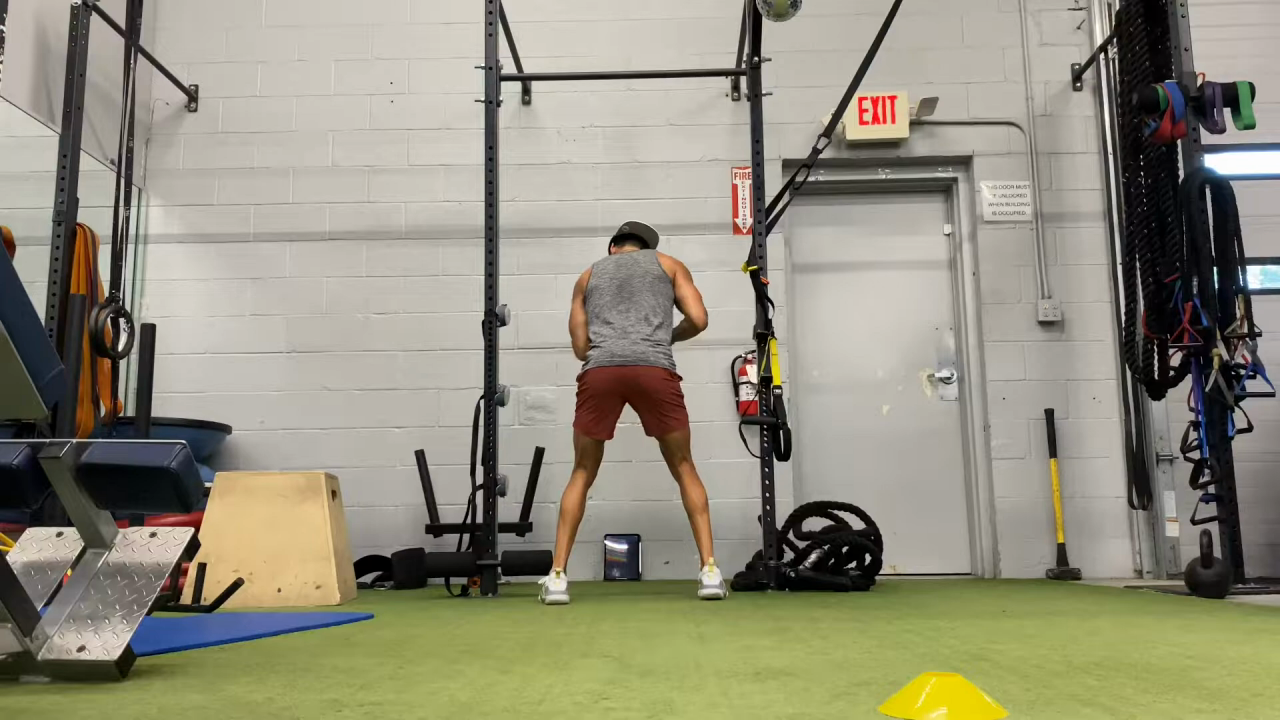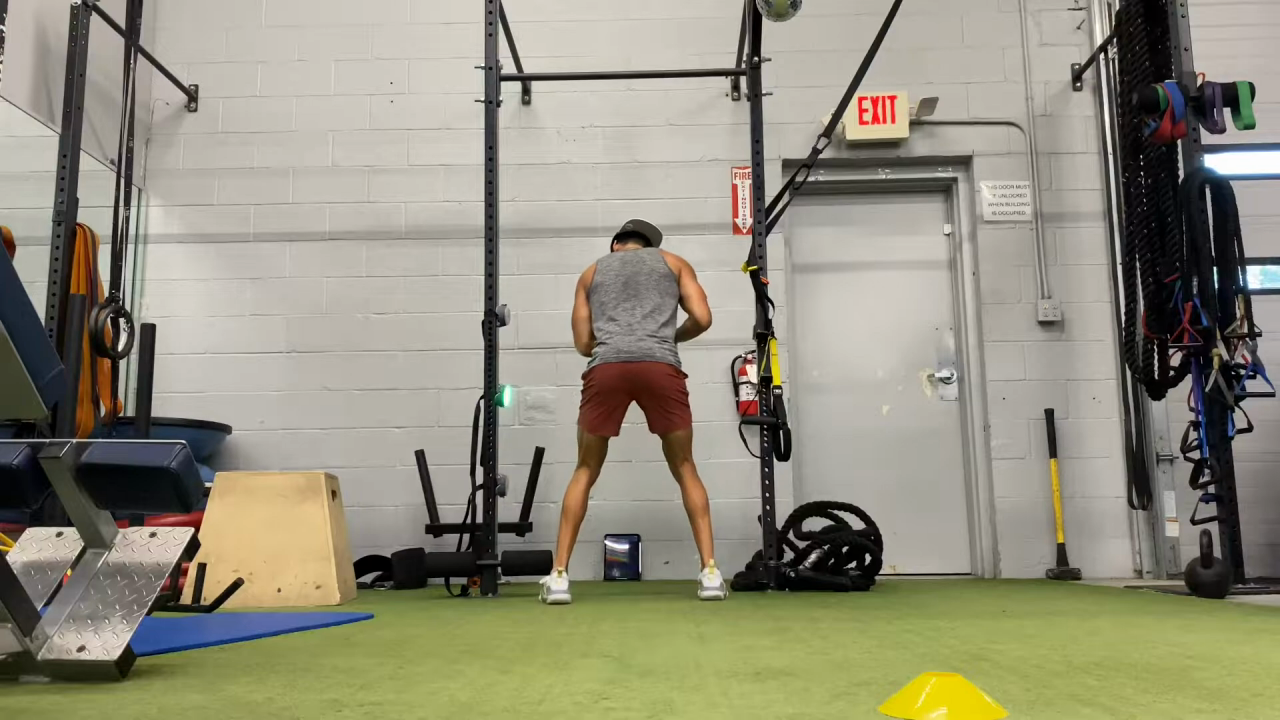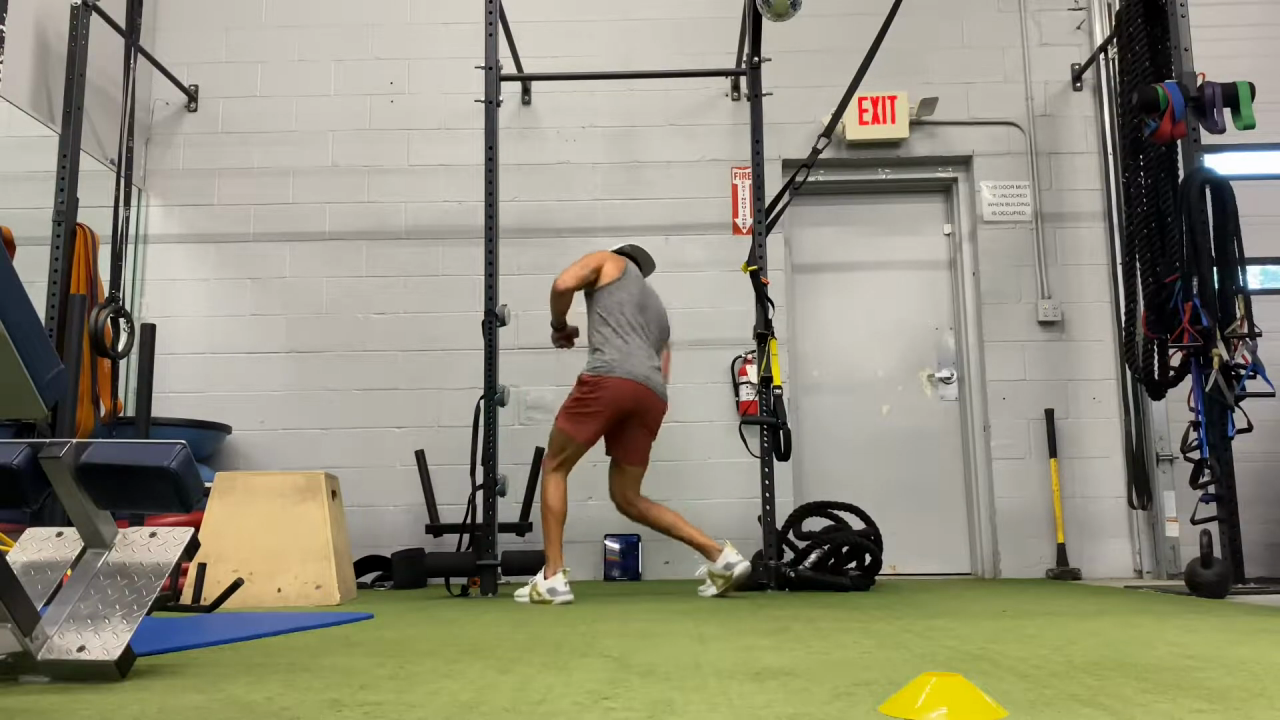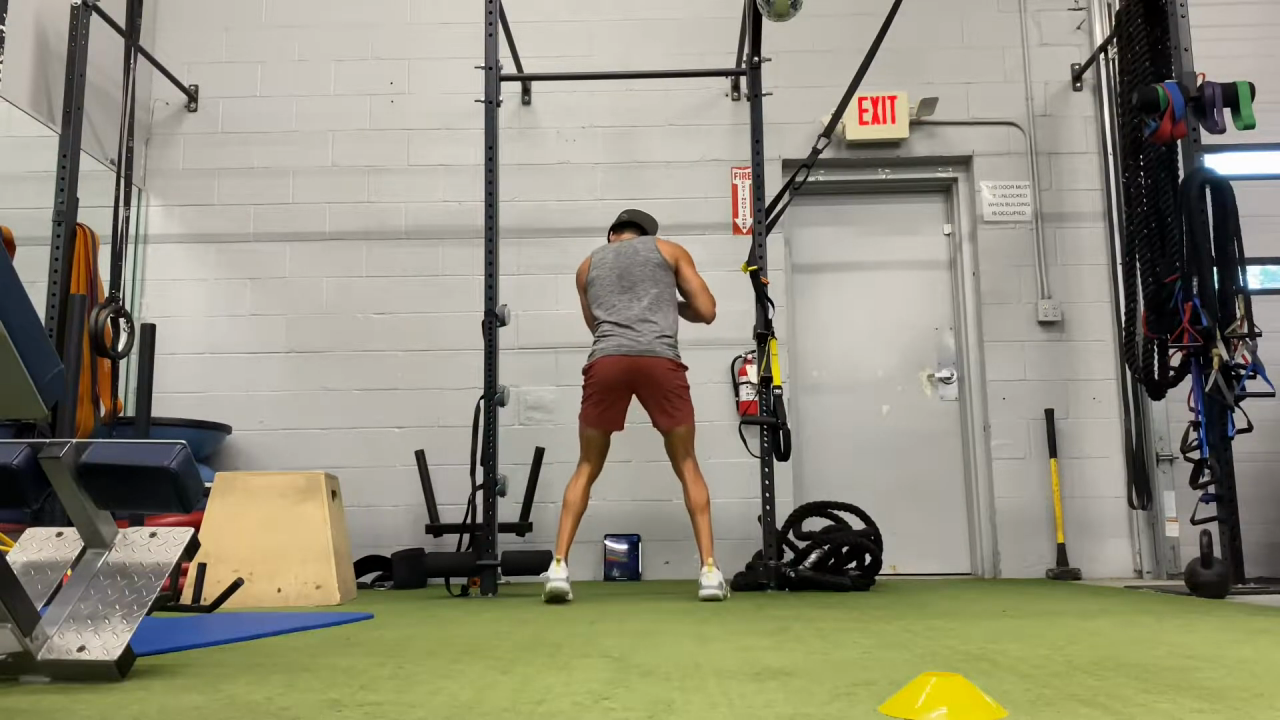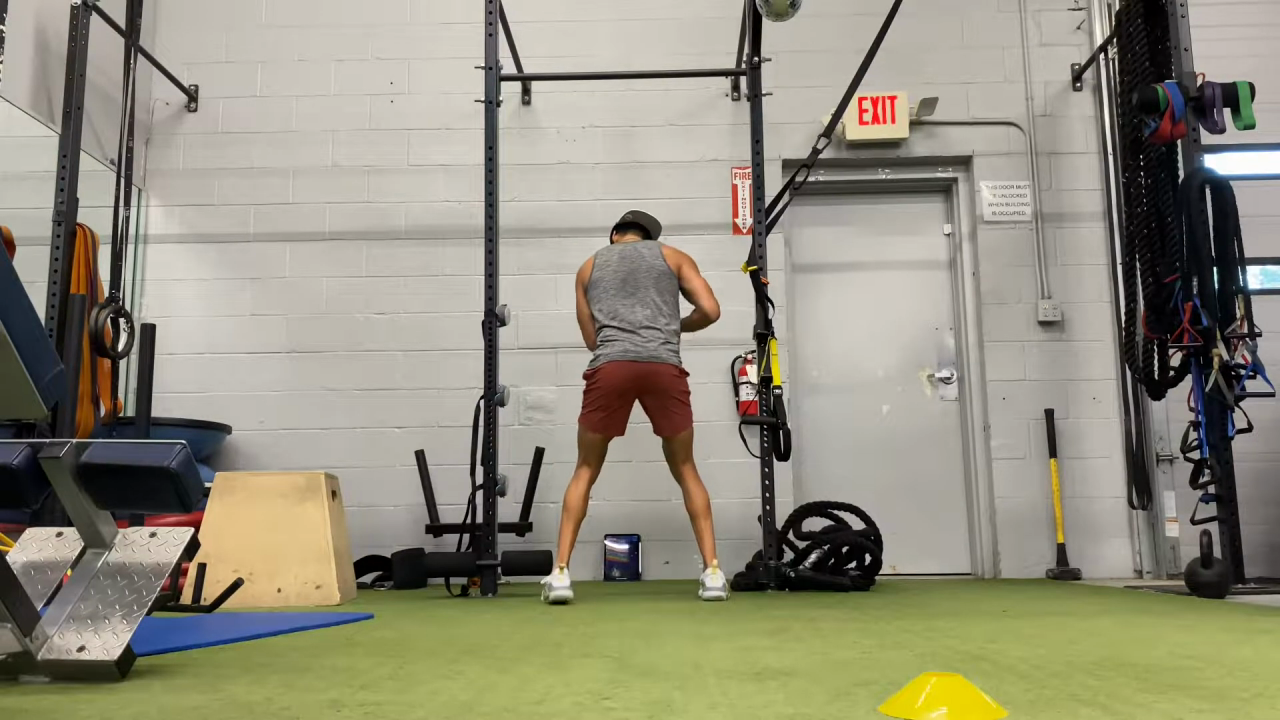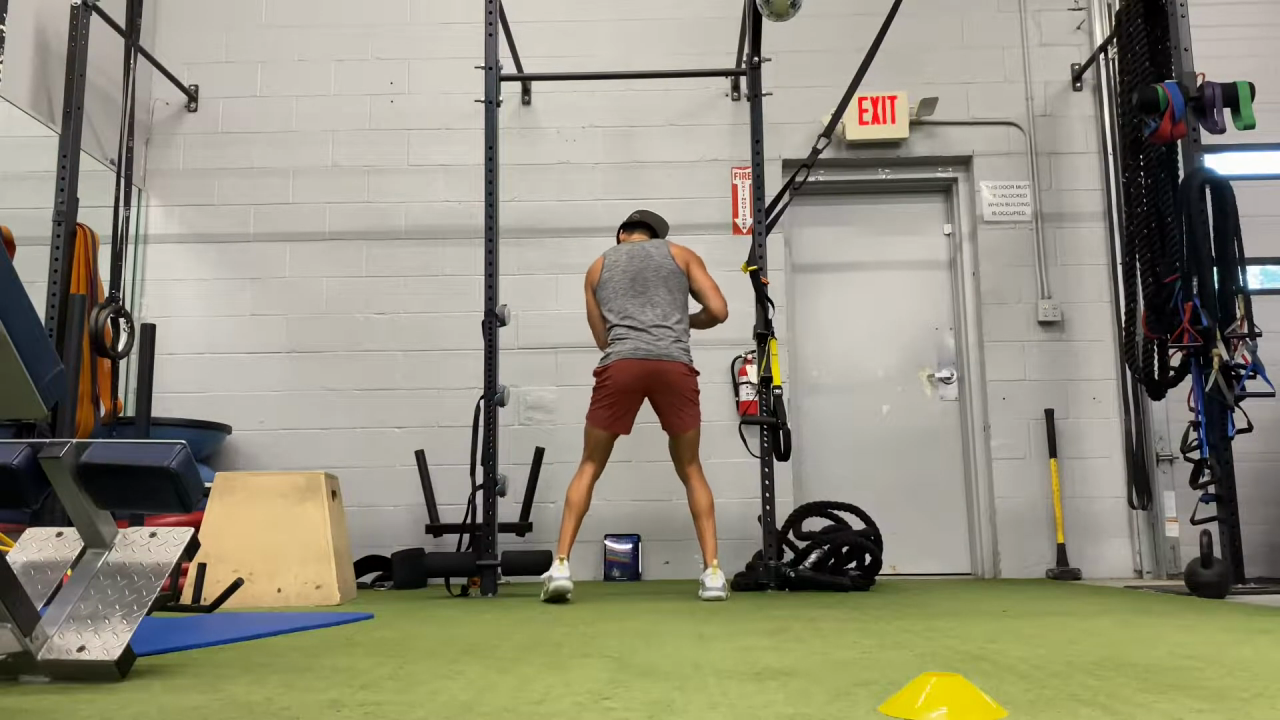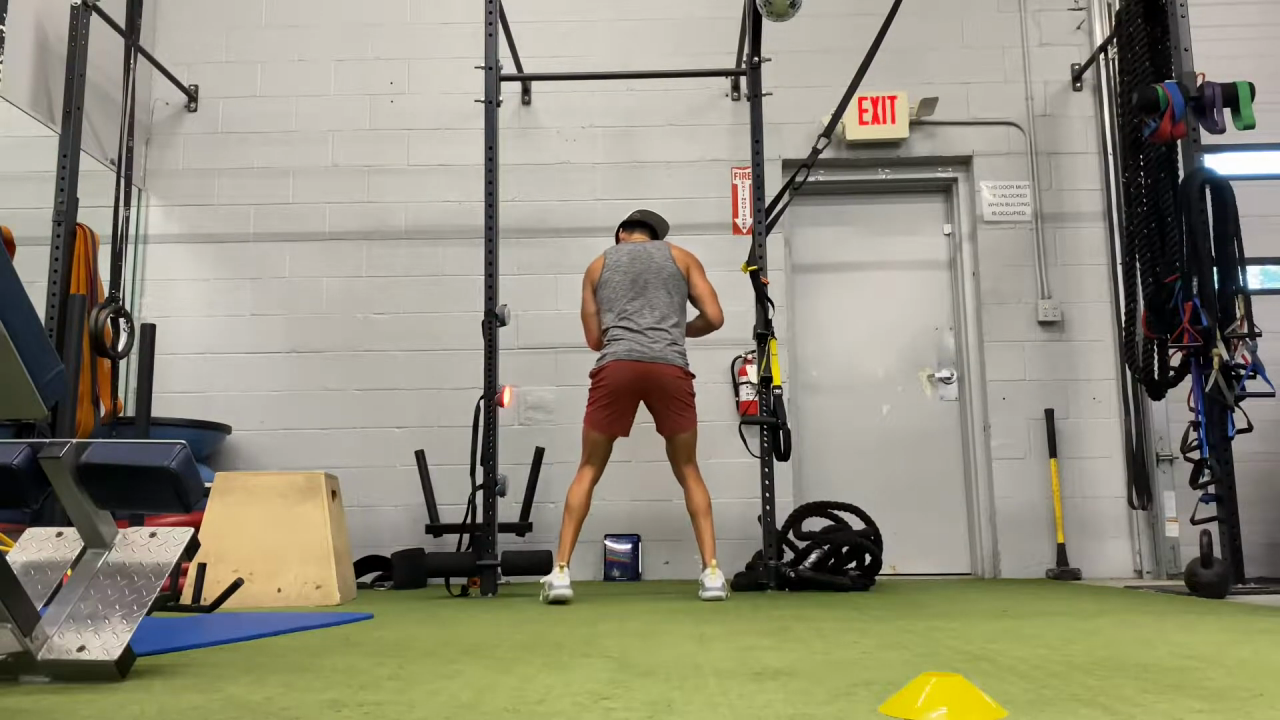
dt=0.5s
person 1, frame 1
left shoulder: (589, 275)
right shoulder: (669, 265)
left elbow: (580, 345)
right elbow: (698, 319)
left hip: (600, 371)
right hip: (654, 370)
left knee: (582, 474)
right knee: (684, 470)
left ankle: (557, 576)
right ankle: (709, 570)
person 1, frame 2
left shoulder: (592, 273)
right shoulder: (673, 262)
left elbow: (583, 343)
right elbow: (702, 318)
left hip: (607, 369)
right hip: (660, 368)
left knee: (585, 473)
right knee: (685, 471)
left ankle: (559, 574)
right ankle: (710, 573)
person 1, frame 3
left shoulder: (609, 261)
right shoulder: (657, 310)
left elbow: (563, 284)
left wrist: (559, 326)
left hip: (610, 382)
right hip: (651, 395)
left knee: (554, 469)
right knee: (627, 498)
left ankle: (554, 578)
right ankle: (723, 555)
person 1, frame 4
left shoulder: (588, 264)
right shoulder: (669, 250)
right elbow: (707, 312)
left hip: (606, 363)
right hip: (660, 361)
left knee: (587, 468)
right knee: (687, 467)
left ankle: (558, 569)
right ankle: (708, 571)
person 1, frame 5
left shoulder: (590, 267)
right shoulder: (672, 256)
right elbow: (710, 310)
left hip: (609, 369)
right hip: (663, 368)
left knee: (586, 472)
right knee: (685, 471)
left ankle: (560, 572)
right ankle: (712, 573)
person 1, frame 6
left shoulder: (598, 268)
right shoulder: (680, 254)
right elbow: (719, 311)
left hip: (620, 366)
right hip: (673, 366)
left knee: (589, 467)
right knee: (691, 471)
left ankle: (561, 565)
right ankle: (713, 573)
person 1, frame 7
left shoulder: (598, 265)
right shoulder: (681, 257)
left elbow: (594, 338)
right elbow: (714, 318)
left hip: (616, 367)
right hip: (670, 369)
left knee: (588, 471)
right knee: (688, 473)
left ankle: (560, 572)
right ankle: (711, 573)
